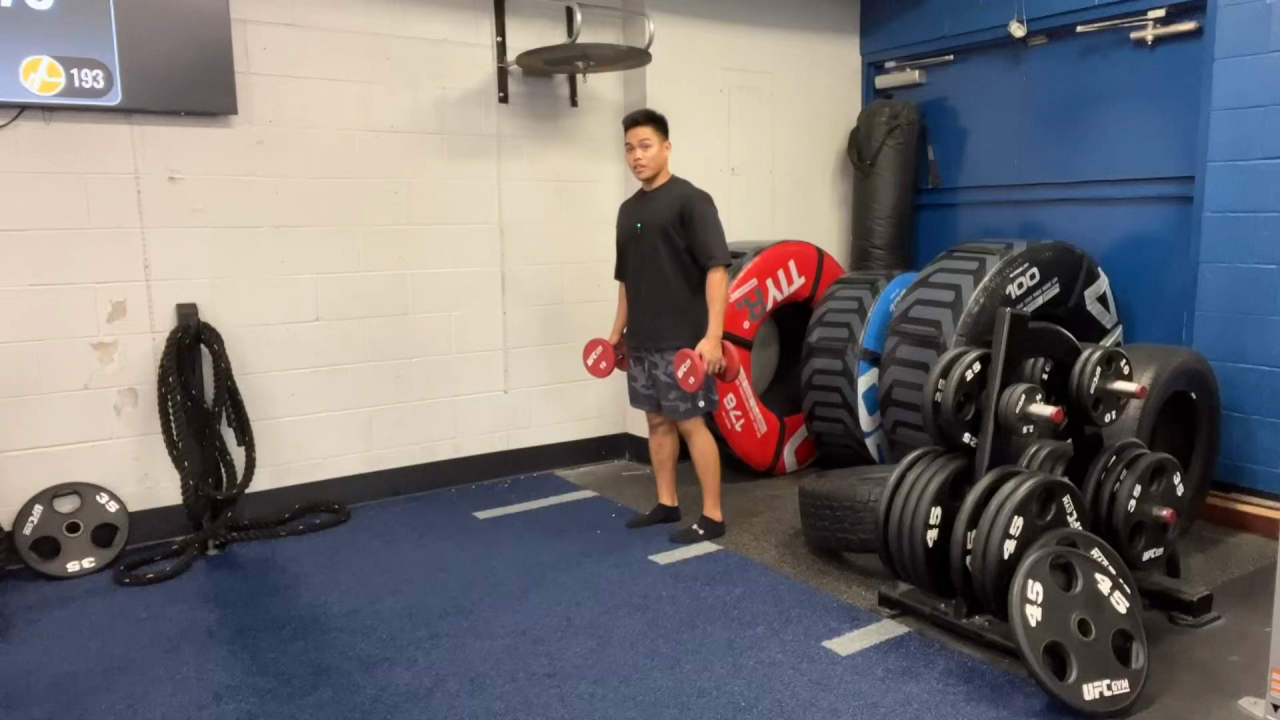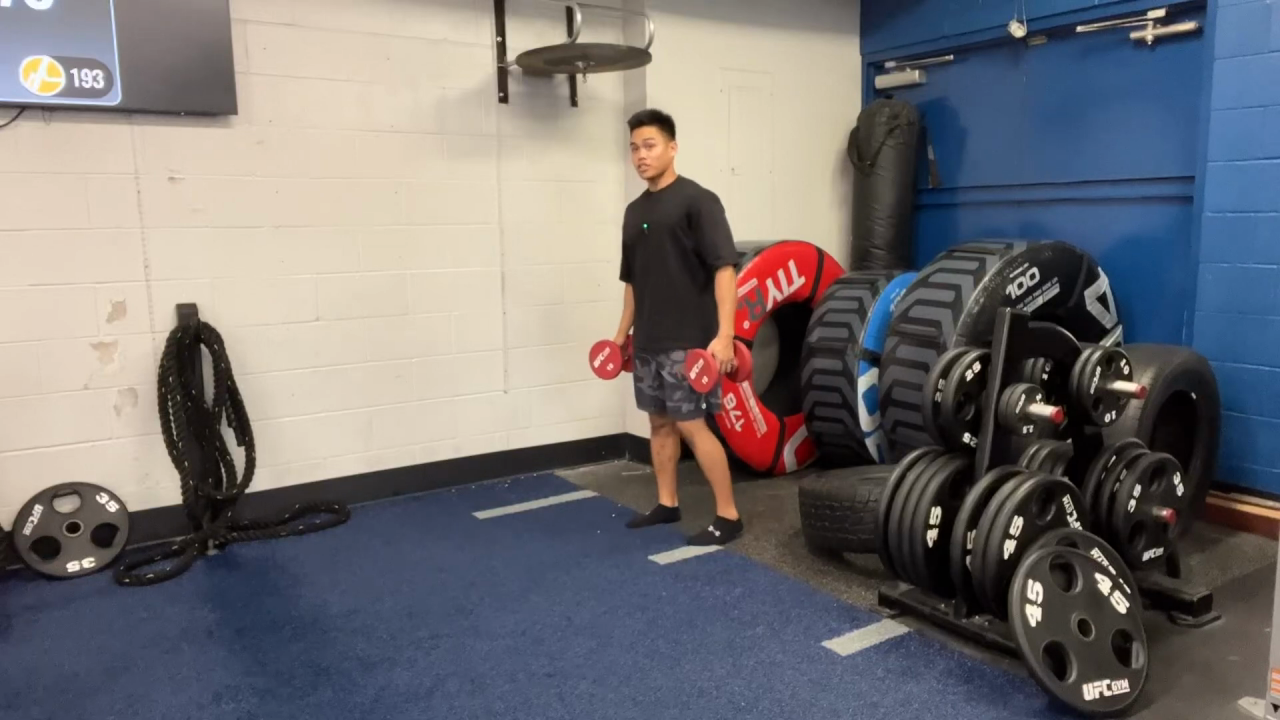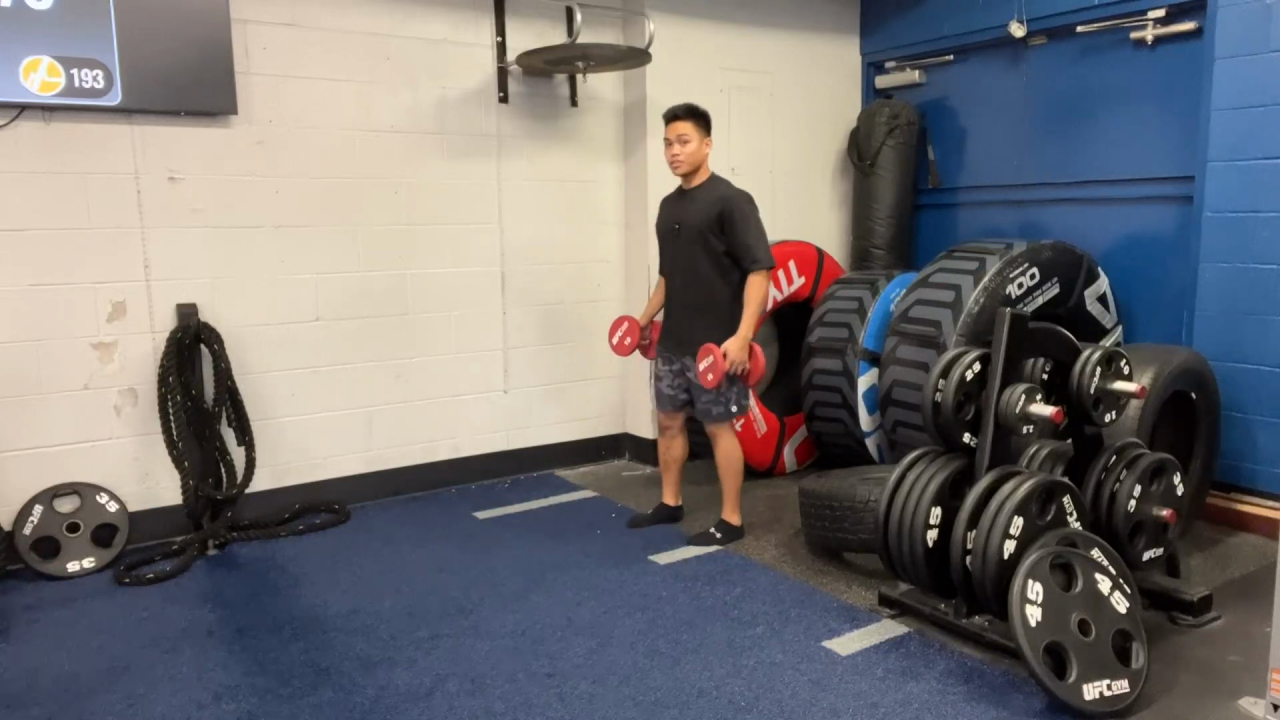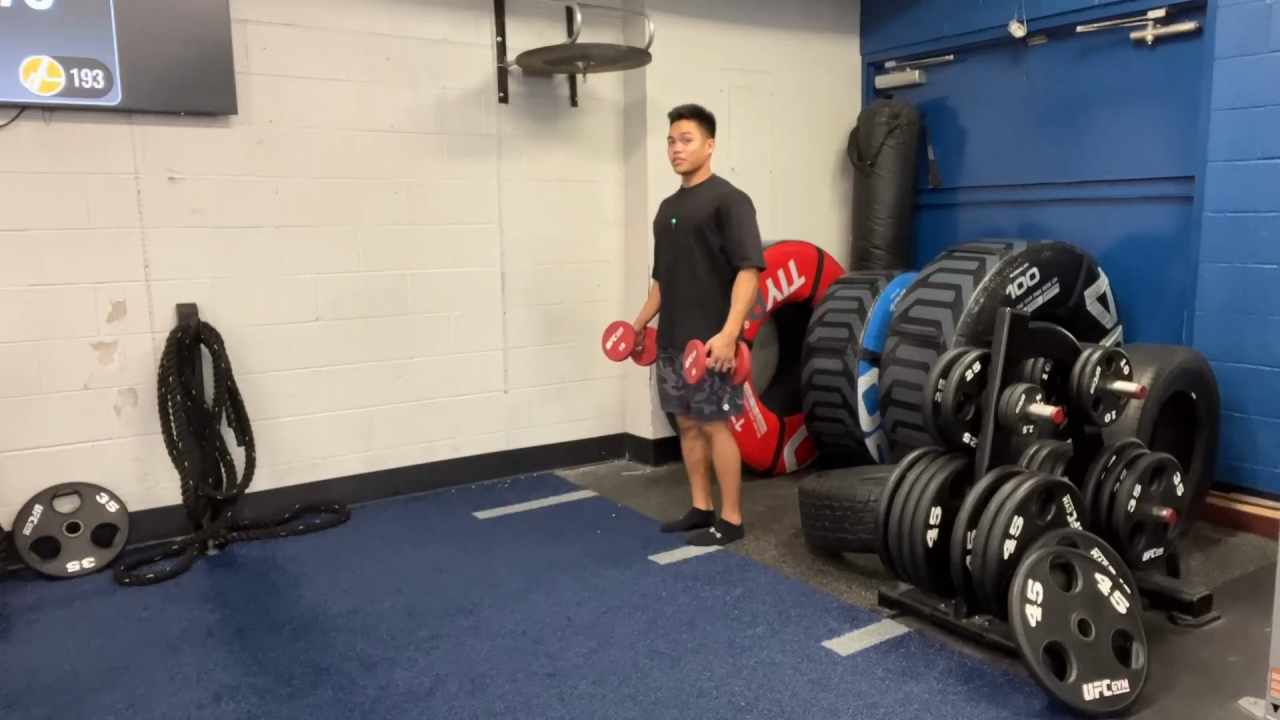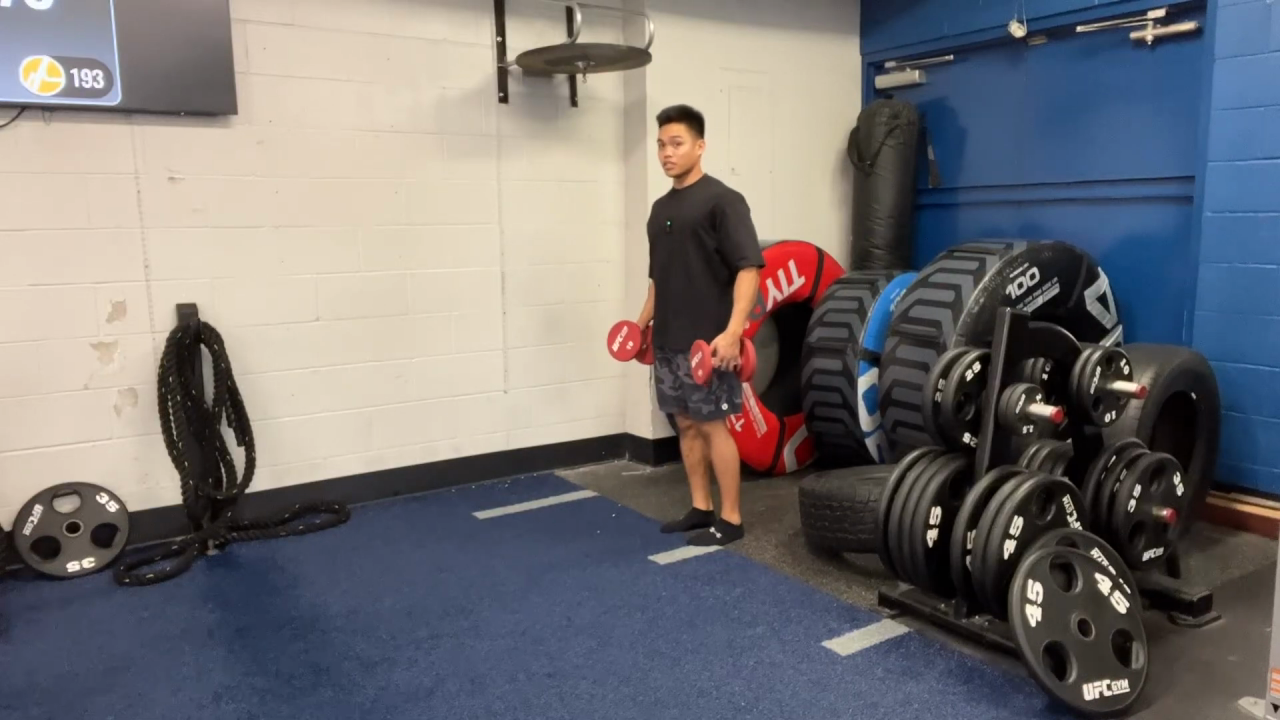
dt=0.5s
person 1, frame 1
left shoulder: (691, 200)
right shoulder: (629, 210)
left elbow: (716, 268)
left wrist: (712, 335)
right wrist: (617, 331)
left hip: (682, 341)
right hip: (642, 341)
left knee: (691, 424)
right knee: (657, 421)
left ankle: (712, 516)
right ankle: (666, 504)
person 1, frame 2
left shoulder: (697, 200)
right shoulder: (635, 210)
left elbow: (724, 268)
left wrist: (725, 334)
right wrist: (622, 332)
left hip: (688, 340)
right hip: (648, 340)
left knee: (690, 425)
right knee: (659, 422)
left ankle: (728, 515)
right ankle: (667, 504)
person 1, frame 3
left shoulder: (731, 201)
right shoulder: (669, 205)
left elbow: (759, 270)
left wrist: (743, 335)
right wrist: (646, 316)
left hip: (717, 343)
right hip: (673, 341)
left knee: (718, 427)
right knee: (668, 421)
left ankle: (731, 520)
right ankle: (669, 503)
person 1, frame 4
left shoulder: (728, 200)
right shoulder: (668, 206)
left elbow: (749, 269)
left wrist: (728, 332)
right wrist: (641, 322)
left hip: (709, 341)
right hip: (672, 340)
left knee: (714, 425)
right knee: (687, 424)
left ankle: (731, 520)
right ankle: (701, 508)
person 1, frame 5
left shoulder: (722, 200)
right shoulder: (661, 207)
left elbow: (749, 267)
left wrist: (733, 331)
right wrist: (642, 322)
left hip: (707, 341)
right hip: (668, 340)
left knee: (713, 425)
right knee: (686, 423)
left ankle: (730, 519)
right ankle: (700, 509)
